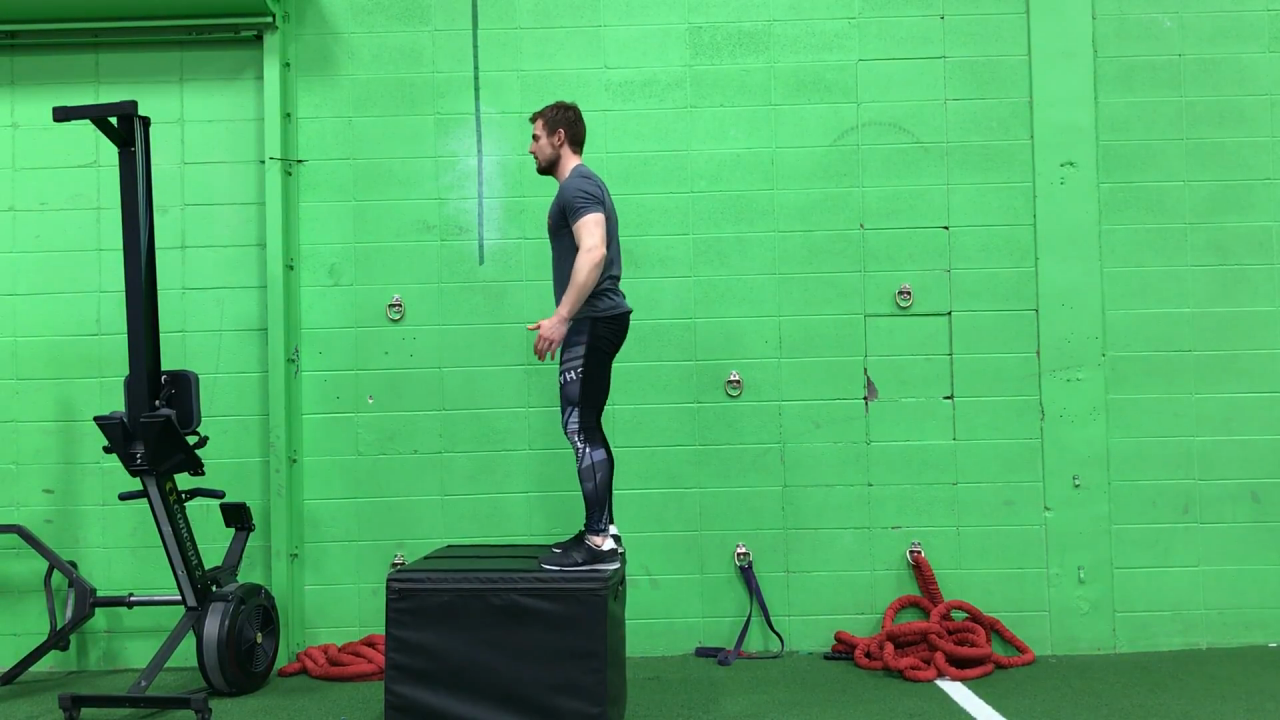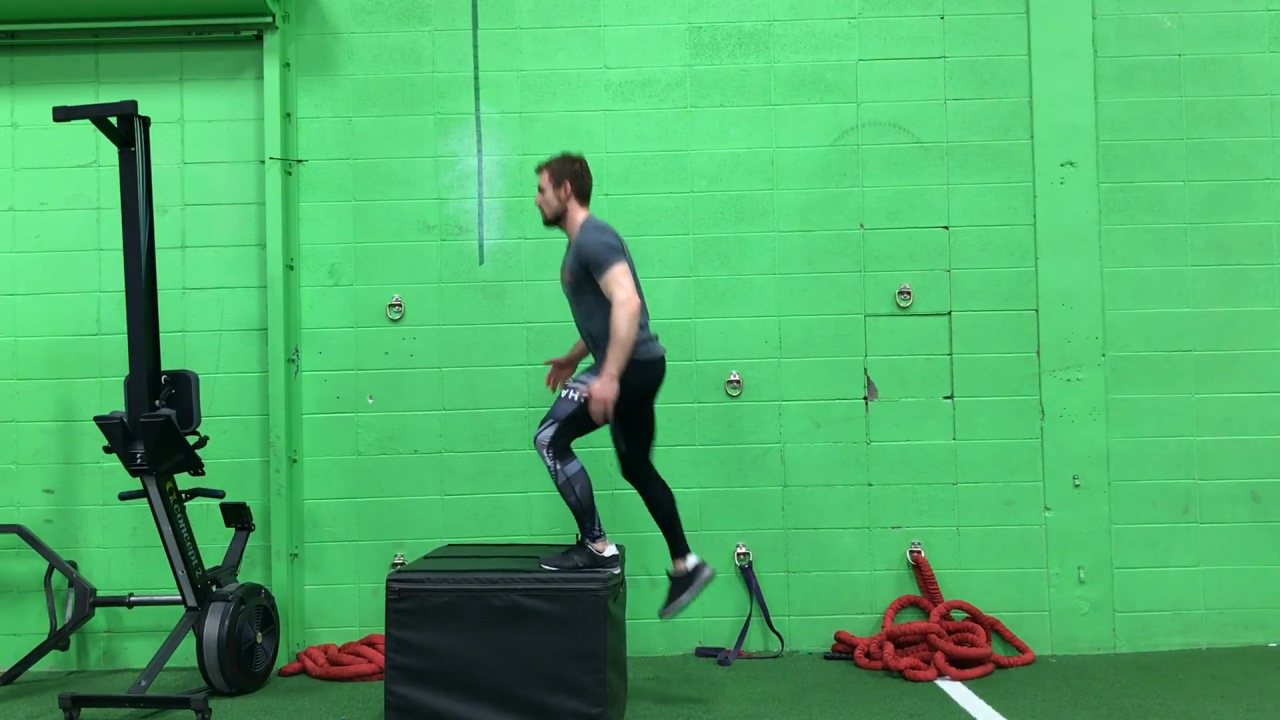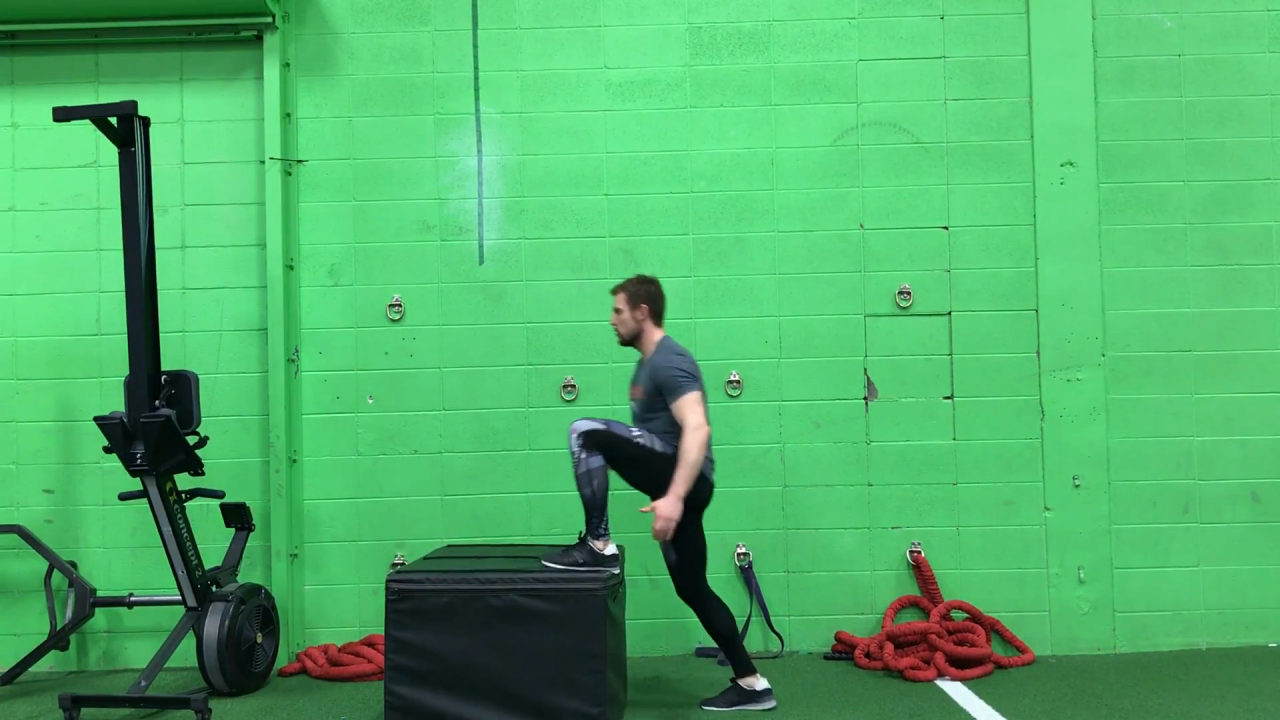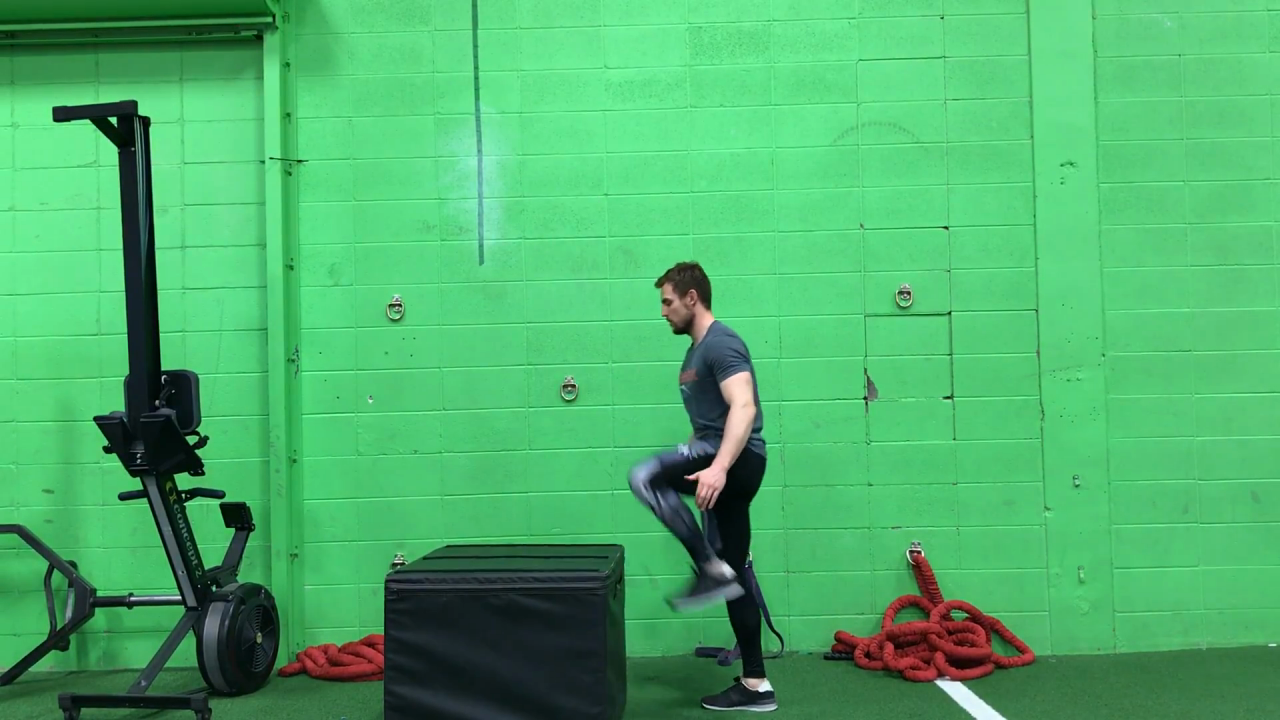
dt=0.4s
person 1, frame 1
left shoulder: (577, 186)
right shoulder: (584, 185)
left elbow: (593, 253)
left wrist: (560, 318)
right wrist: (565, 314)
left hip: (593, 321)
right hip: (601, 318)
left knee: (580, 428)
right knee: (584, 426)
left ankle: (599, 541)
right ankle: (600, 529)
person 1, frame 2
left shoulder: (592, 239)
right shoulder: (580, 244)
left elbow: (628, 302)
left wrist: (608, 376)
right wrist: (572, 359)
left hip: (630, 366)
right hip: (638, 366)
left knee: (551, 438)
right knee: (636, 468)
left ankle: (598, 548)
right ankle: (686, 564)
person 1, frame 3
left shoulder: (670, 362)
right shoulder: (647, 363)
left elbow: (696, 430)
left wrist: (672, 497)
right wrist: (609, 460)
left hip: (684, 480)
right hip: (682, 479)
left knee: (584, 433)
right knee: (692, 587)
left ankle: (597, 547)
right ankle: (751, 683)
person 1, frame 4
left shoulder: (720, 343)
right shoulder: (698, 348)
left elbow: (745, 409)
left wrist: (718, 467)
right wrist: (695, 469)
left hip: (735, 462)
right hip: (722, 467)
left knee: (645, 474)
right knee: (735, 574)
left ankle: (713, 569)
right ankle: (756, 684)
